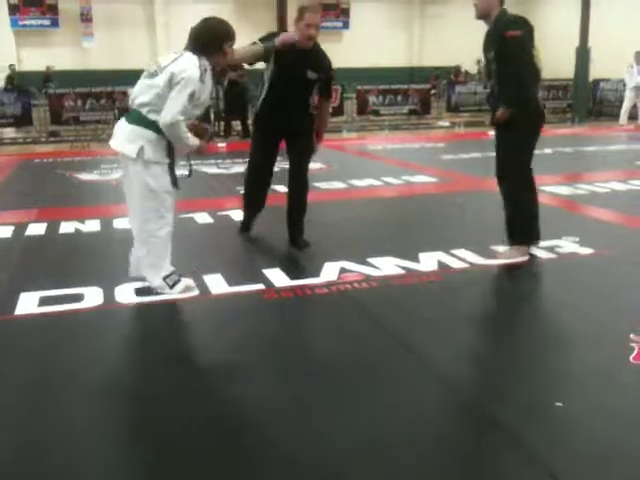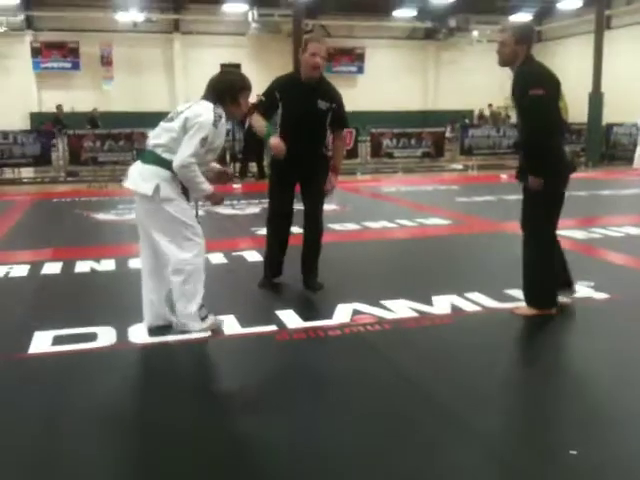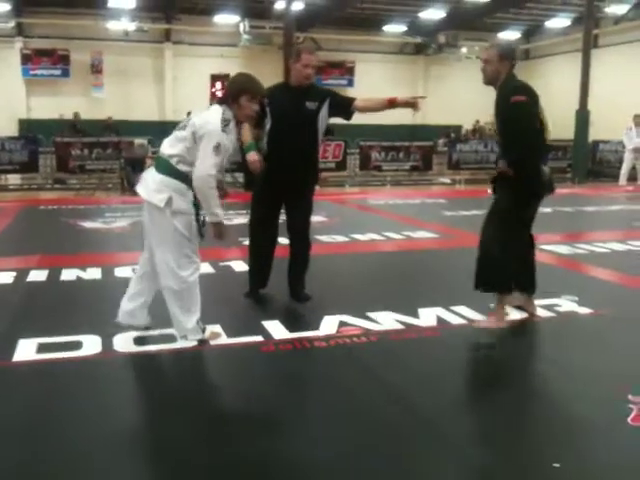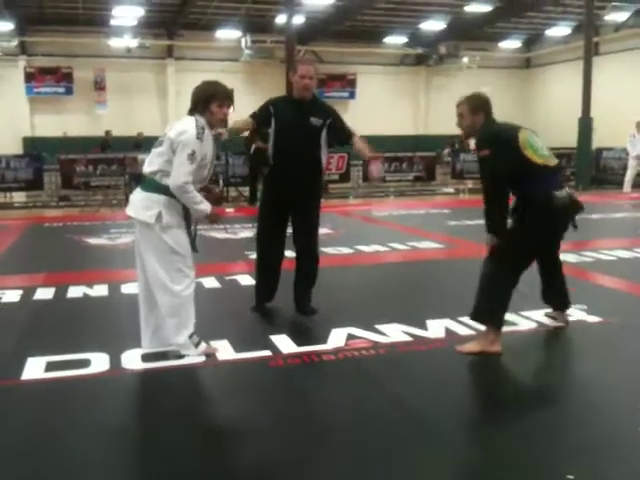
dt=0.7s
person 1, frame 1
left shoulder: (513, 26)
right shoulder: (493, 32)
left elbow: (524, 70)
left wrist: (509, 106)
right wrist: (498, 107)
left hip: (522, 115)
right hip: (508, 115)
left knee: (515, 175)
right knee: (509, 174)
left ankle: (522, 239)
right ankle: (527, 234)
person 1, frame 2
left shoulder: (535, 77)
right shoulder: (524, 74)
left elbow: (543, 128)
left wrist: (535, 171)
right wrist: (531, 168)
left hip: (547, 168)
right hip: (543, 166)
left knee: (537, 231)
right knee: (538, 228)
left ankle: (542, 301)
right ankle: (560, 282)
person 1, frame 3
left shoulder: (515, 92)
right shoulder: (513, 92)
left elbow: (530, 133)
left wrist: (510, 163)
right wrist: (510, 163)
left hip: (521, 178)
right hip: (528, 176)
left knee: (495, 236)
right knee: (517, 234)
left ankle: (500, 309)
right ankle: (525, 297)
person 1, frame 4
left shoulder: (488, 139)
right shoulder: (511, 131)
left elbow: (495, 189)
left wrist: (496, 230)
right wrist: (517, 218)
left hip: (543, 208)
right hip: (561, 203)
left knee: (502, 261)
right knee: (547, 255)
left ankle: (490, 338)
right ankle: (560, 311)
person 2, frame 1
left shoulder: (183, 60)
right shoulder: (194, 71)
right elbow: (170, 119)
left wrist: (190, 128)
right wrist: (192, 144)
left hip: (136, 135)
right hip: (144, 141)
left knee: (150, 209)
right knee: (154, 211)
left ankle: (144, 266)
right ankle: (162, 278)
person 2, frame 2
left shoulder: (203, 110)
right shoulder: (209, 118)
right elbow: (184, 163)
left wrist: (215, 171)
right wrist: (206, 191)
left hip: (148, 178)
right hip: (160, 182)
left knee: (157, 252)
right knee: (188, 246)
left ankle: (157, 317)
right ankle: (193, 316)
person 2, frame 3
left shoulder: (219, 117)
right shoulder: (218, 126)
right elbow: (204, 176)
right wrist: (216, 218)
left hip: (162, 185)
right hip: (170, 191)
left knee: (158, 256)
right knee: (182, 262)
left ankle: (132, 312)
right ankle: (190, 329)
person 2, frame 4
left shoulder: (194, 129)
right shoulder: (194, 134)
right elbow: (180, 183)
left wrist: (203, 193)
right wrist: (205, 209)
left hip: (153, 204)
right hip: (160, 208)
left knee: (156, 276)
right knee: (177, 275)
left ankle: (157, 337)
right ankle: (186, 341)
person 3, frame 1
left shoulder: (321, 61)
left elbow: (324, 101)
left wrist: (319, 134)
left hip: (300, 122)
right hip: (268, 118)
left knee: (299, 177)
right knee: (258, 171)
left ankle: (296, 233)
right ankle: (249, 216)
person 3, frame 2
left shoulder: (330, 94)
right shoulder: (281, 85)
left elbow: (338, 134)
right elbow: (256, 116)
left wrist: (334, 171)
right wrist: (270, 135)
left hip: (316, 164)
right hip: (284, 161)
left knee: (314, 220)
right knee: (278, 217)
left ankle: (310, 275)
right ankle: (271, 273)
person 3, frame 3
left shoulder: (323, 97)
right shoulder: (272, 95)
left elbow: (360, 104)
right elbow: (248, 123)
left wrist: (396, 102)
right wrist: (250, 149)
left hip: (303, 176)
right hip: (270, 174)
left knee: (300, 232)
right knee: (261, 229)
left ankle: (297, 286)
right ankle: (256, 284)
person 3, frame 4
left shoulder: (325, 112)
right shoulder: (275, 106)
left elbow: (351, 139)
right elbow: (248, 122)
left wrist: (371, 159)
right wrist: (226, 129)
left hip: (308, 189)
right hip: (275, 186)
left knee: (307, 246)
right knee: (268, 243)
left ankle: (303, 299)
right ankle: (262, 298)
